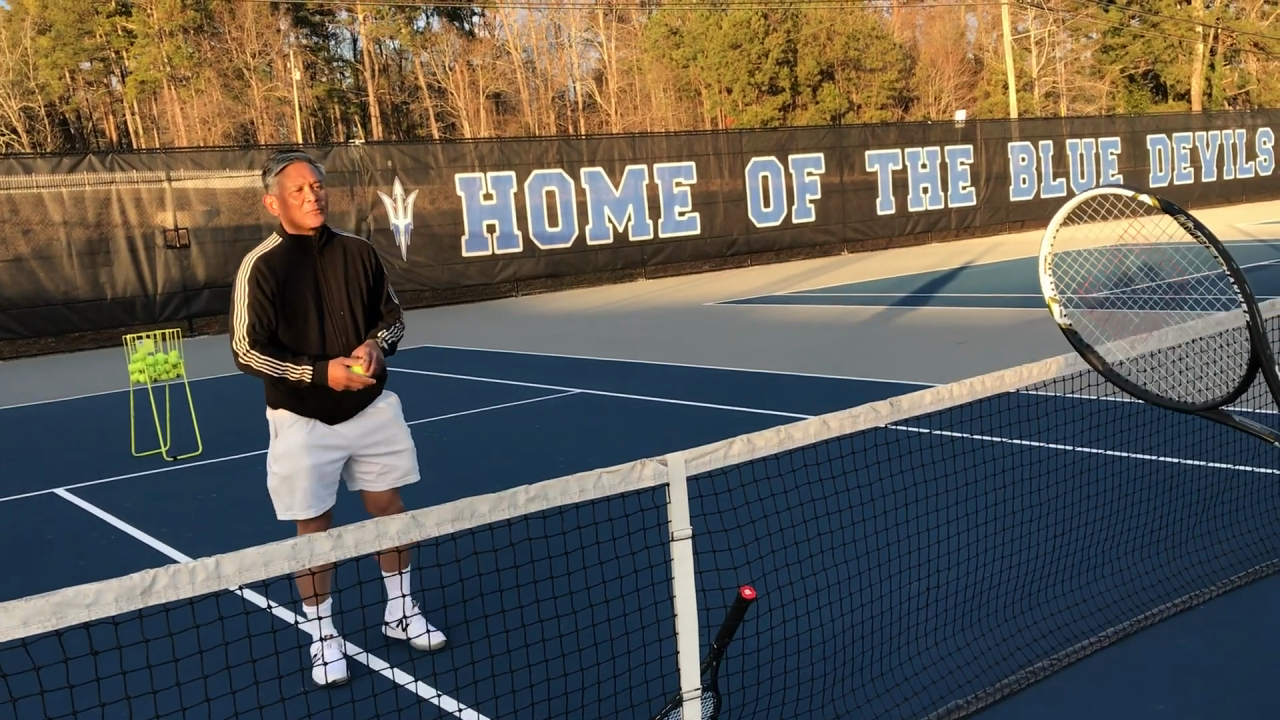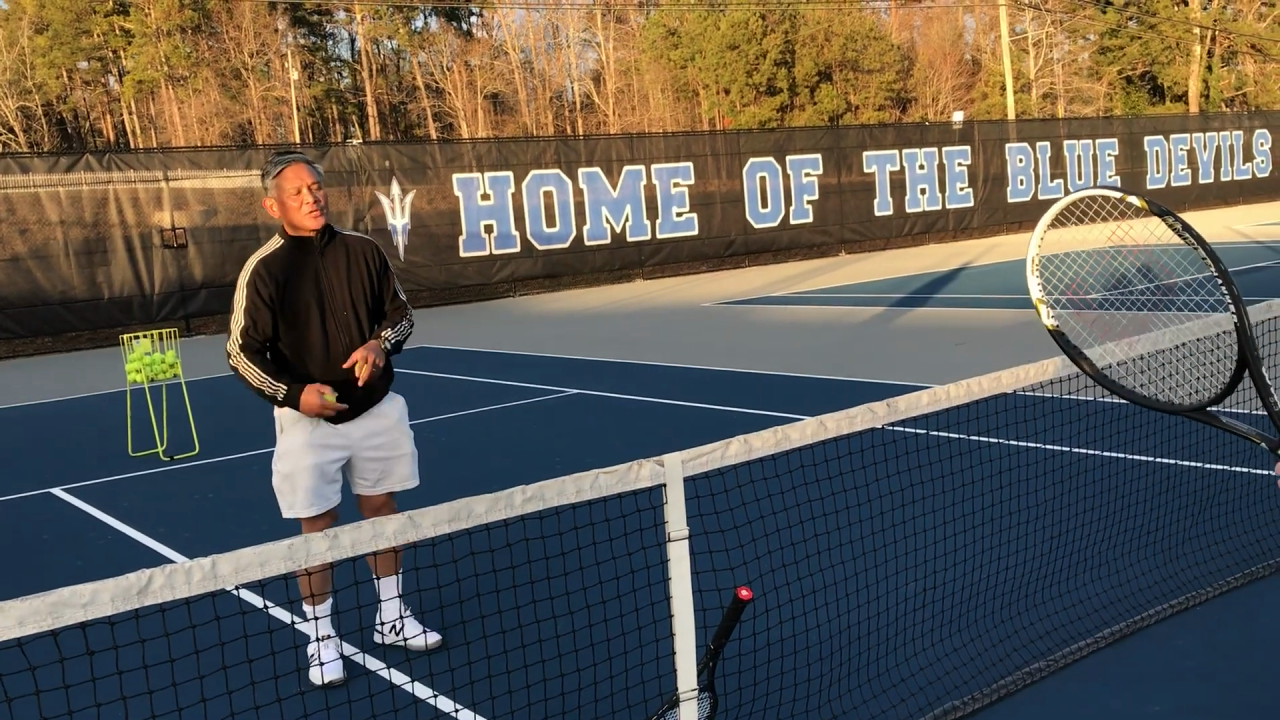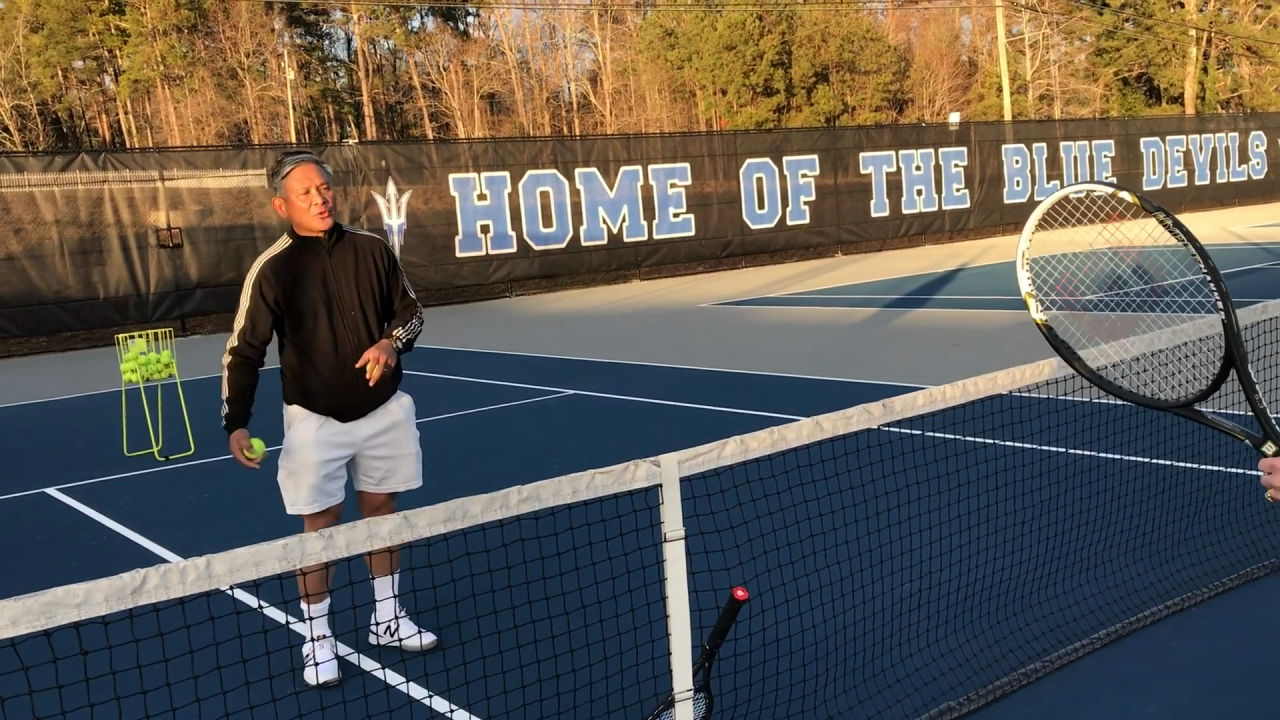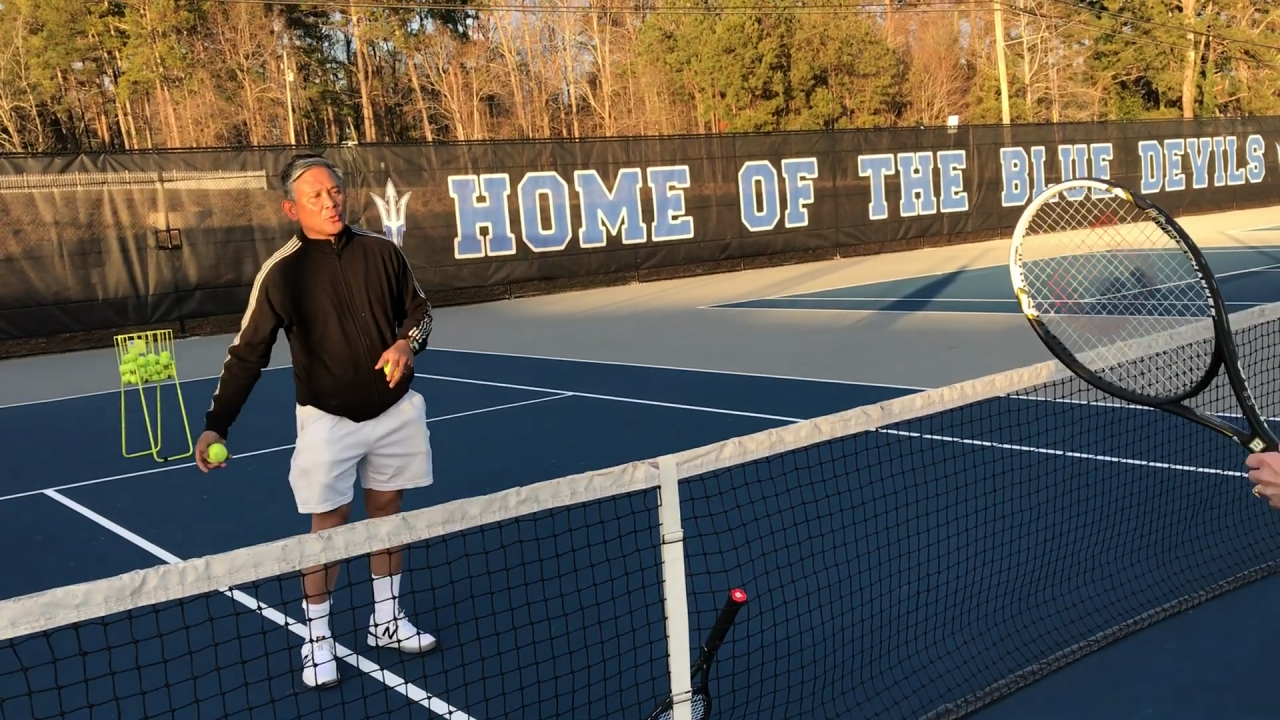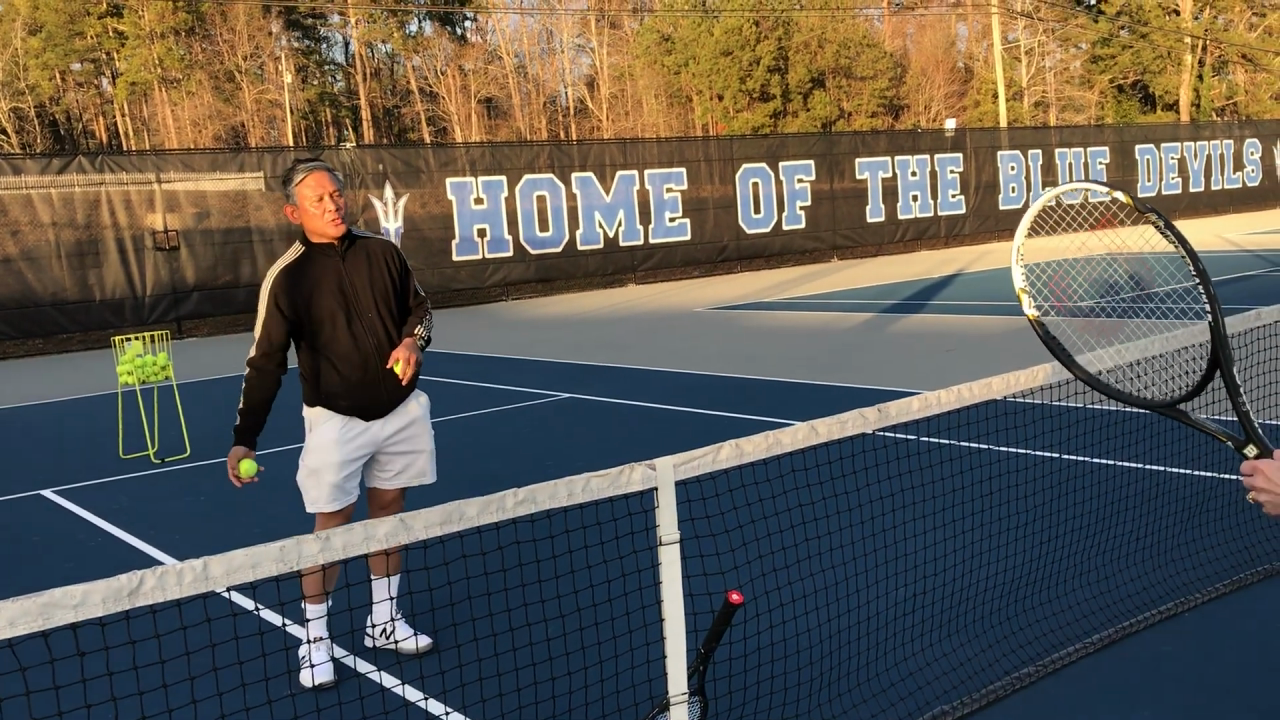
dt=0.2s
person 1, frame 1
left shoulder: (359, 252)
right shoulder: (261, 266)
left elbow: (392, 315)
right elbow: (248, 351)
left wrist: (376, 345)
right wrist: (320, 372)
left hip: (372, 408)
right hip: (304, 422)
left knee: (388, 508)
right knee: (314, 529)
left ankle: (400, 612)
right ankle: (323, 638)
person 1, frame 2
left shoulder: (363, 250)
right shoulder: (264, 270)
left elbow: (400, 313)
right elbow: (244, 352)
left wrist: (380, 344)
right wrist: (295, 394)
left hip: (376, 410)
right hip: (310, 421)
left knee: (381, 511)
right knee: (318, 529)
left ankle: (392, 618)
right ankle: (321, 638)
person 1, frame 3
left shoulder: (373, 250)
right shoulder: (271, 271)
left elbow: (410, 312)
right elbow: (242, 352)
left wrist: (392, 344)
right wrist: (236, 423)
left hip: (384, 409)
right hip: (316, 419)
left knee: (382, 511)
right knee: (321, 527)
left ankle: (388, 618)
right ankle: (317, 638)
person 1, frame 4
left shoulder: (382, 251)
right shoulder: (282, 273)
left elbow: (419, 310)
right elbow: (247, 354)
left wrist: (408, 343)
right wrist: (217, 424)
left hip: (395, 409)
right hip: (328, 419)
left knee: (386, 511)
right knee: (327, 527)
left ankle: (387, 619)
right ankle: (317, 638)
person 1, frame 5
left shoulder: (383, 252)
right shoulder: (287, 278)
left elbow: (418, 307)
right elbow: (264, 364)
left wrist: (413, 341)
right wrist: (244, 438)
left hip: (400, 408)
right hip: (336, 418)
left knee: (387, 510)
right knee: (331, 526)
left ankle: (385, 619)
right ankle: (314, 638)
